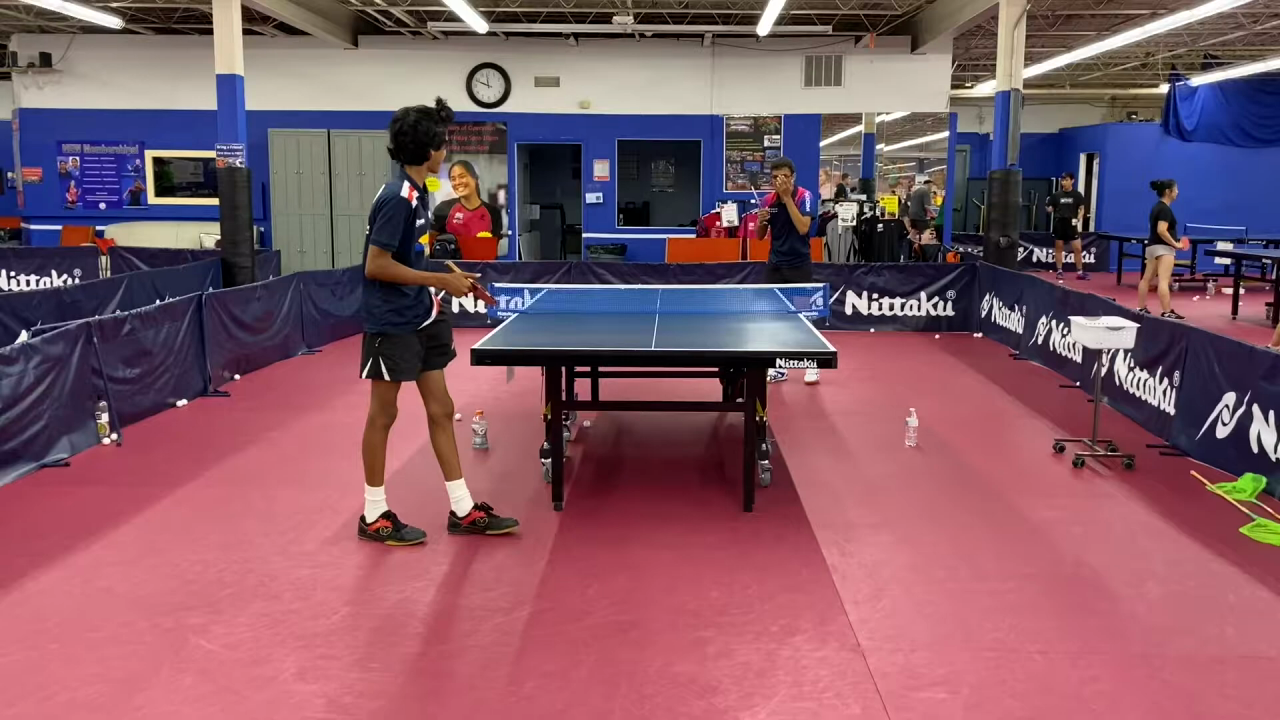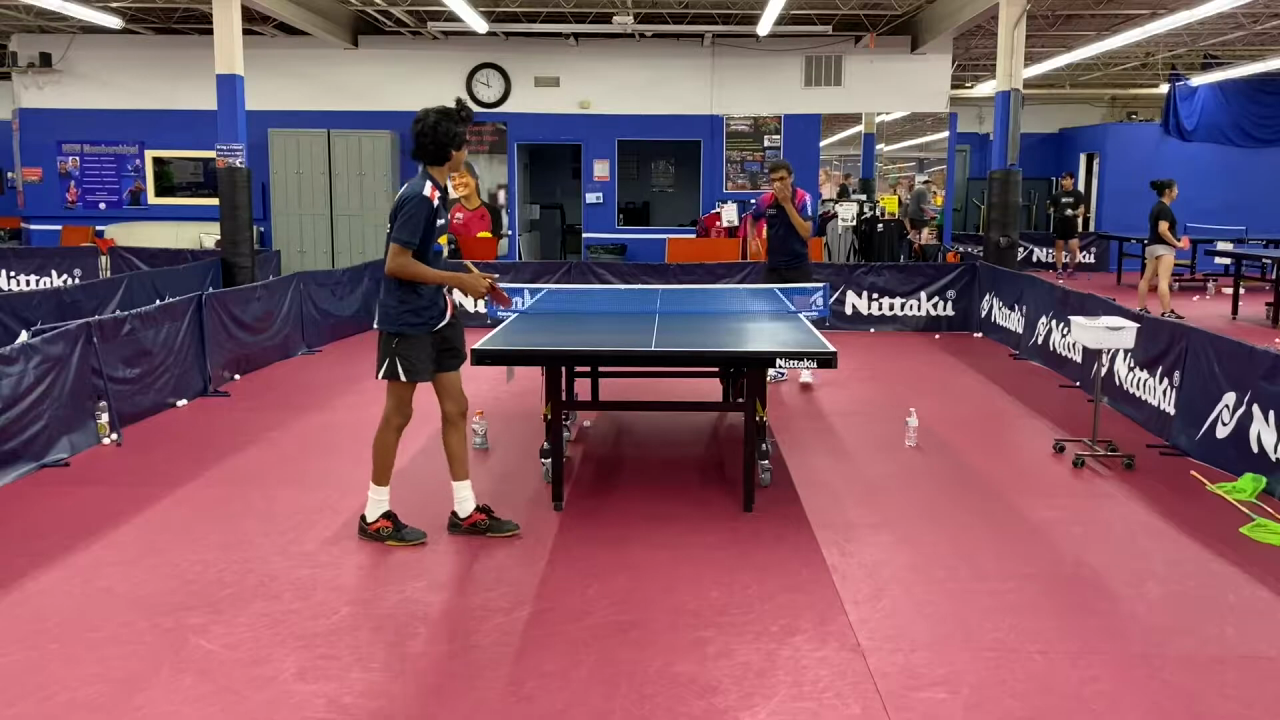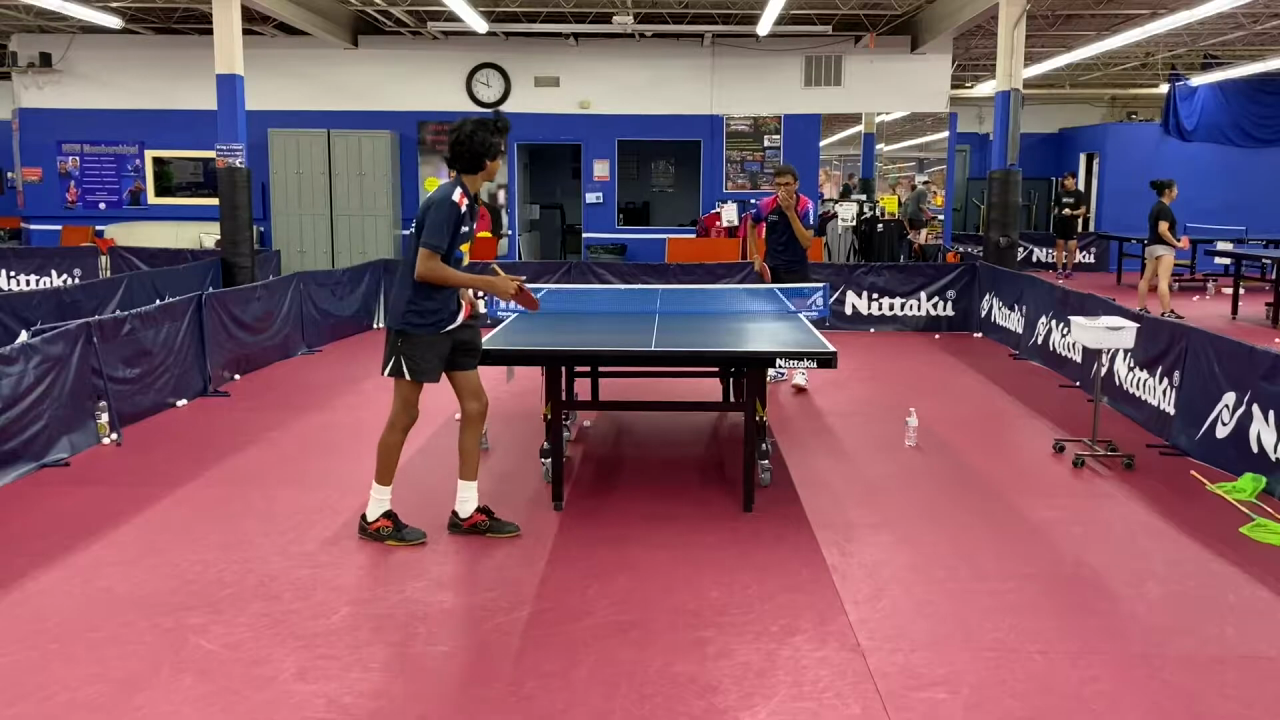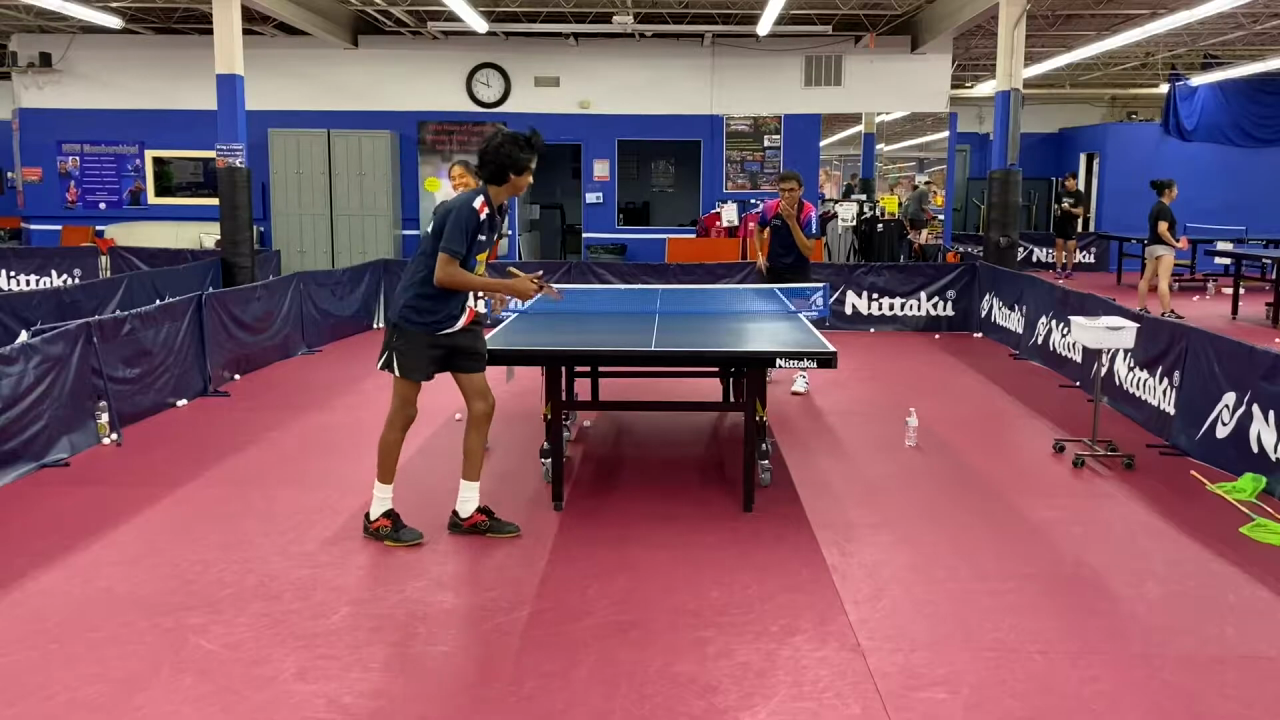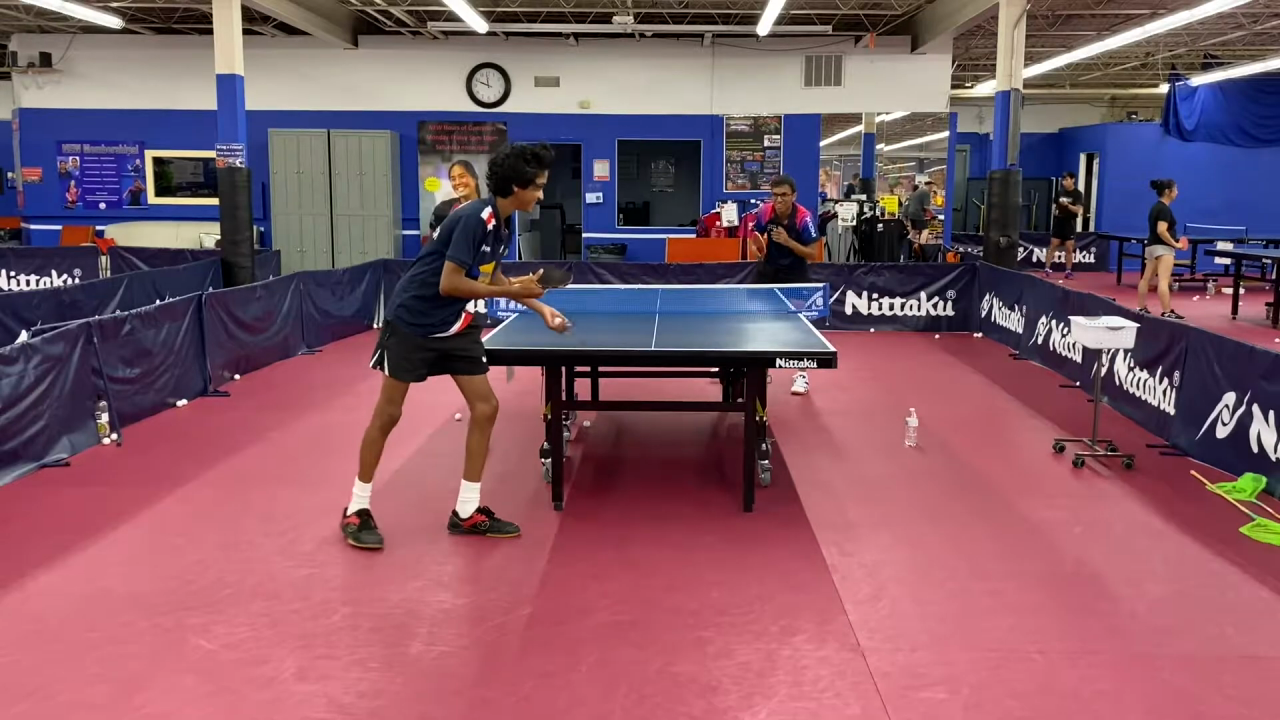
dt=0.2s
person 1, frame 1
left shoulder: (416, 192)
right shoulder: (397, 198)
right elbow: (376, 265)
left wrist: (443, 284)
right wrist: (441, 280)
left hip: (421, 320)
right hip: (391, 324)
left knee: (441, 410)
right knee: (383, 415)
left ankle: (463, 510)
right ankle: (374, 516)
person 1, frame 2
left shoulder: (435, 192)
right shoulder: (419, 198)
right elbow: (397, 265)
left wrist: (456, 286)
right wrist: (459, 281)
left hip: (436, 320)
right hip: (407, 323)
left knee: (455, 409)
right knee: (398, 416)
left ankle: (465, 511)
right ankle: (375, 515)
person 1, frame 3
left shoulder: (465, 199)
right shoulder: (447, 202)
right elbow: (425, 269)
left wrist: (488, 285)
right wrist: (485, 284)
left hip: (451, 321)
right hip: (417, 322)
left knee: (475, 406)
right knee: (404, 416)
left ankle: (466, 512)
right ankle: (376, 515)
person 1, frame 4
left shoulder: (491, 211)
right shoulder: (467, 209)
right elbow: (443, 275)
left wrist: (514, 284)
right wrist: (505, 287)
left hip: (456, 321)
right hip: (416, 321)
left knee: (482, 406)
right knee: (403, 414)
left ankle: (466, 511)
right ankle: (381, 512)
person 1, frame 5
left shoulder: (502, 225)
right shoulder: (474, 220)
left elbow: (495, 278)
right elbow: (449, 285)
left wrist: (542, 309)
right wrist: (509, 291)
left hip: (455, 327)
right hip: (411, 323)
left knee: (485, 408)
right knee: (387, 415)
left ankle: (467, 511)
right ankle: (358, 509)
person 2, frame 1
left shoulder: (804, 196)
right shoulder: (768, 200)
left elbow: (803, 228)
right elbow: (761, 235)
left wrist: (787, 198)
right wrist: (761, 223)
left hip: (800, 266)
right hip: (776, 265)
right ankle: (779, 366)
person 2, frame 2
left shoulder: (803, 199)
right shoulder: (765, 201)
left elbow: (806, 233)
right elbow: (751, 222)
left wrist: (787, 203)
right wrist: (753, 242)
left hip: (798, 267)
right hip: (773, 267)
left ankle: (806, 366)
right ankle: (779, 366)
person 2, frame 3
left shoulder: (806, 206)
right shoulder: (765, 205)
left elbow: (807, 242)
right elbow: (749, 226)
left wrist: (790, 212)
right wrist: (755, 256)
left hip: (797, 271)
right hip: (771, 269)
left ankle: (801, 370)
right ankle: (779, 368)
person 2, frame 4
left shoulder: (809, 213)
right shoulder: (769, 208)
left elbow: (808, 251)
right elbow: (758, 231)
left wrist: (791, 223)
right wrist: (759, 255)
left hip: (797, 272)
right hip: (771, 269)
left ankle: (801, 374)
person 2, frame 5
left shoulder: (804, 218)
right shoulder: (763, 213)
left elbow: (814, 255)
right elbow: (754, 240)
left wrist: (789, 243)
right wrist: (757, 247)
left hip: (794, 273)
right hip: (768, 270)
left ankle: (801, 374)
